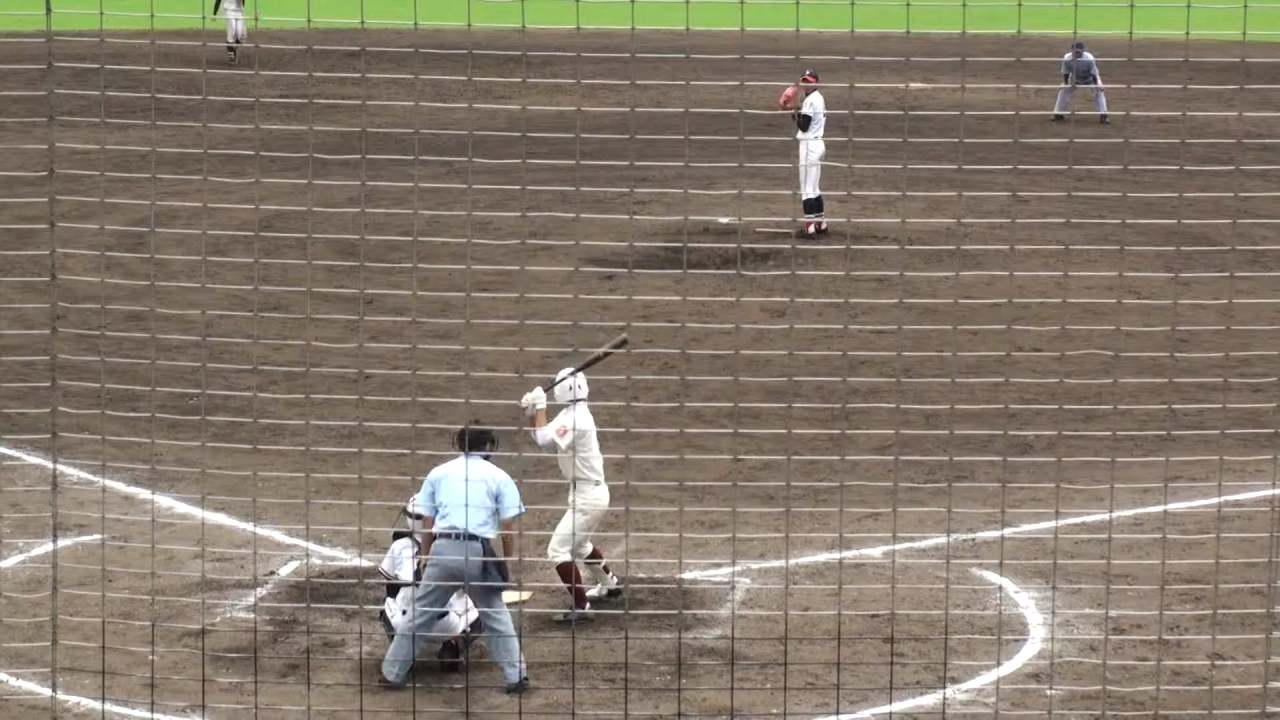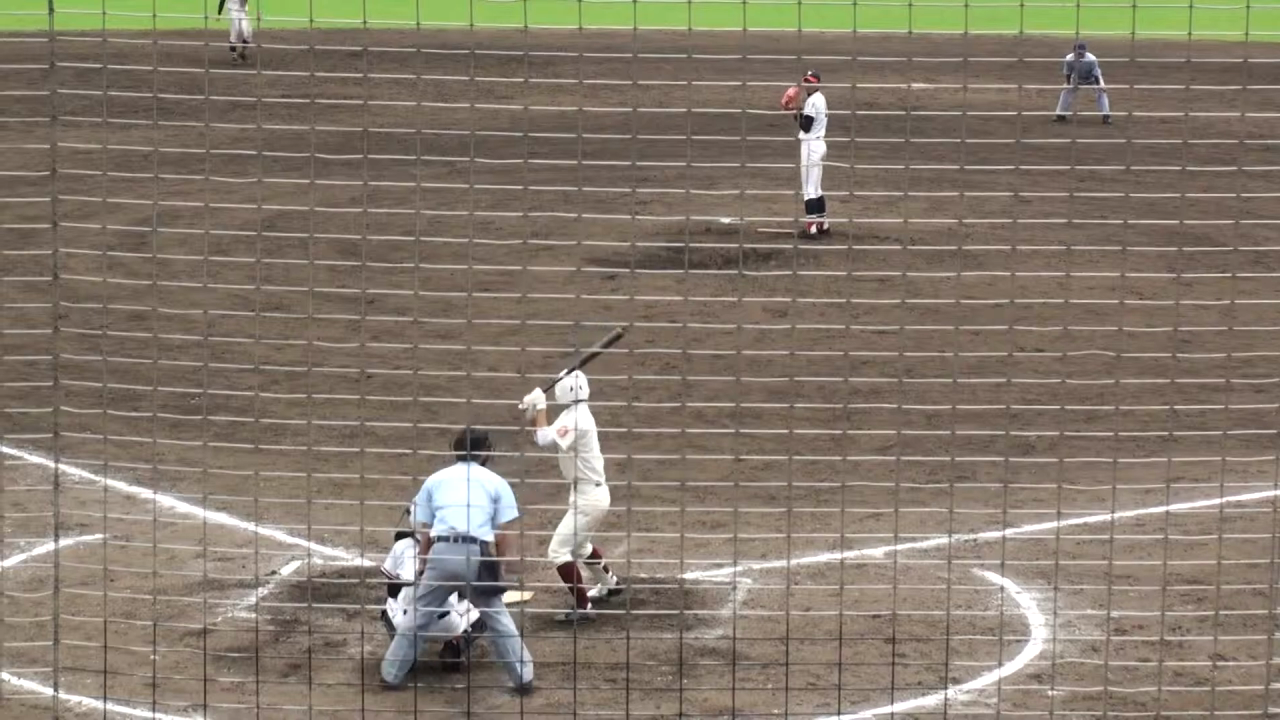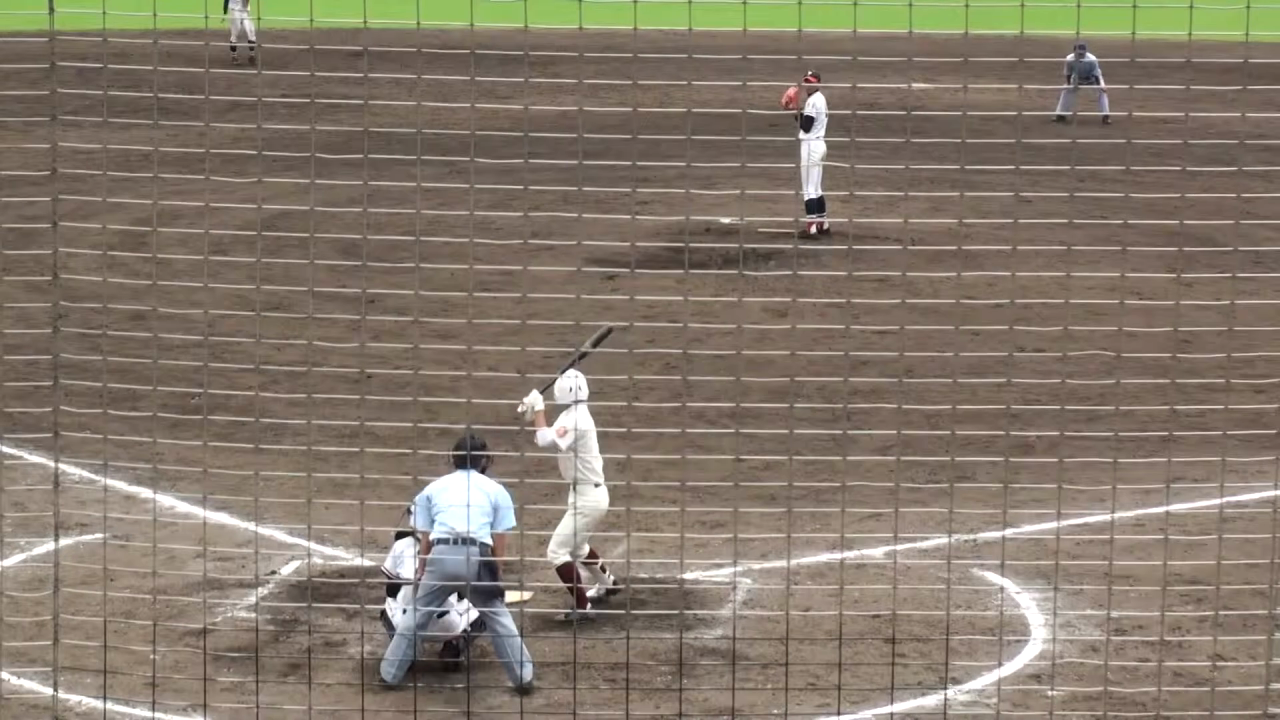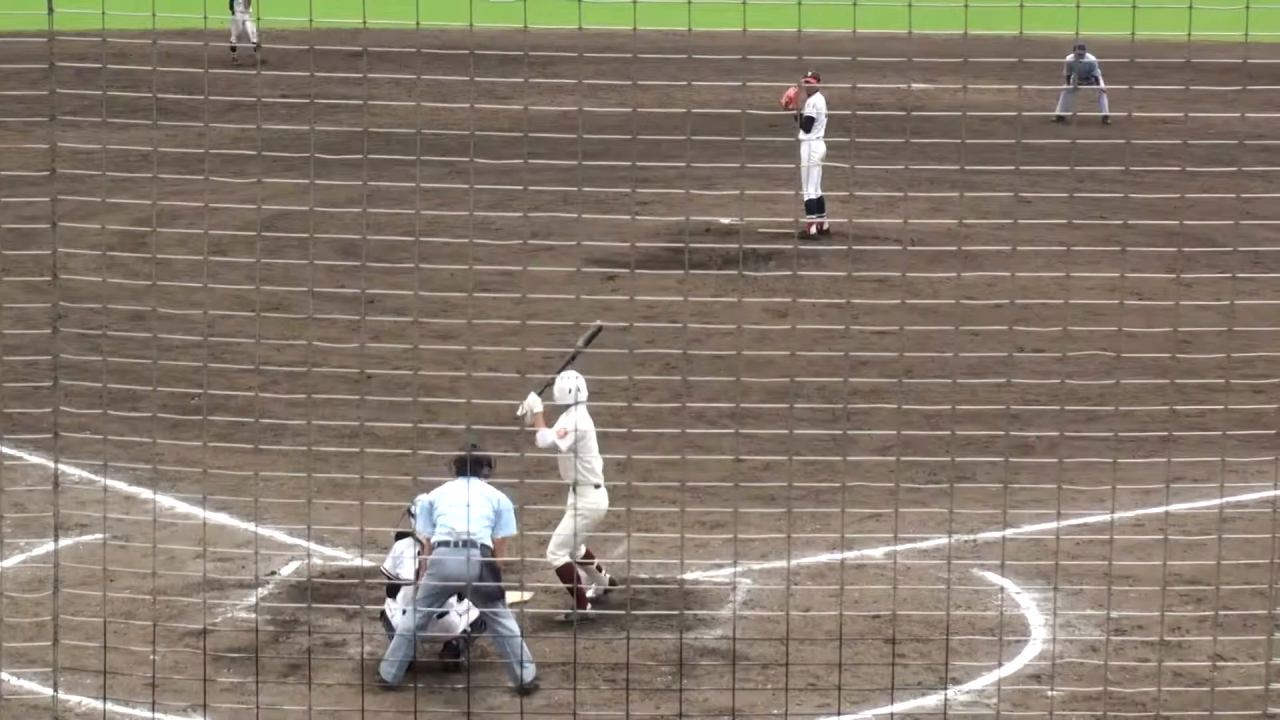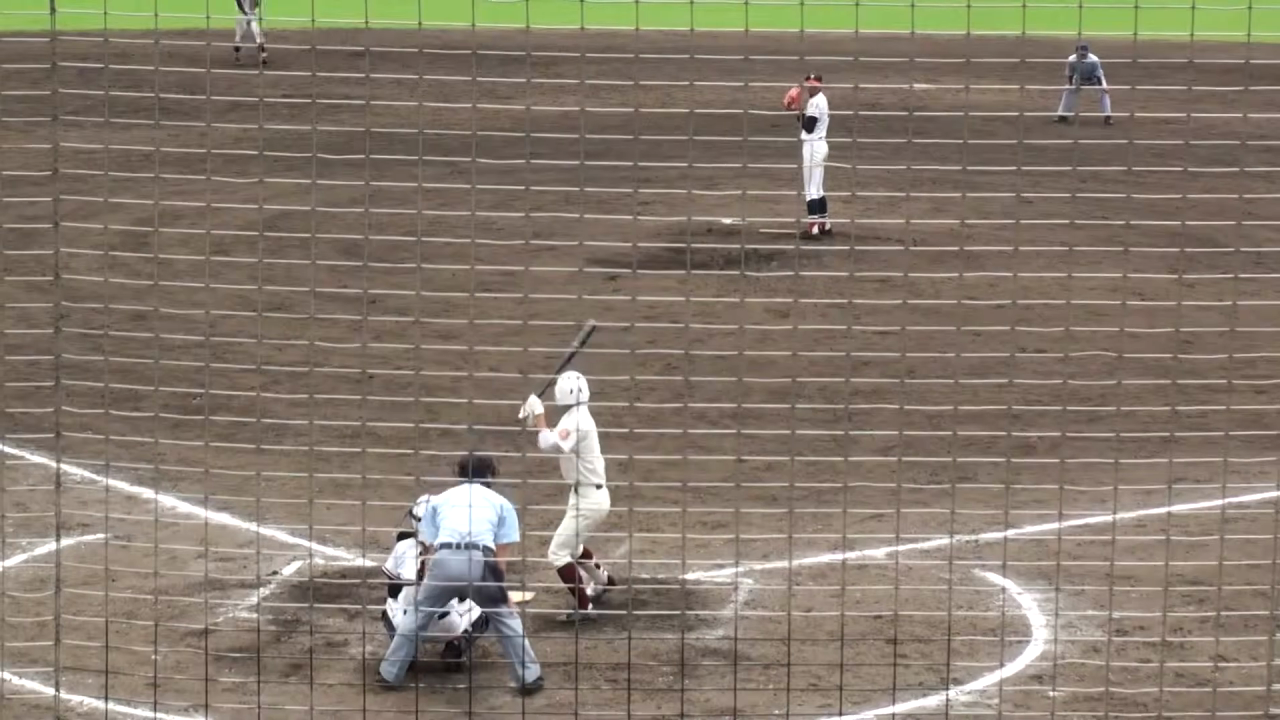
dt=0.1s
person 1, frame 1
left shoulder: (438, 473)
right shoulder: (499, 477)
left elbow: (428, 521)
right elbow: (507, 526)
left wrist: (426, 553)
right wrist: (508, 560)
left hip: (443, 549)
right hip: (478, 552)
left knee: (420, 614)
right knee: (496, 616)
left ankle: (392, 673)
right ankle: (515, 676)
person 1, frame 2
left shoulder: (434, 480)
right shoulder: (496, 482)
left elbow: (424, 529)
right elbow: (502, 531)
left wrist: (422, 561)
left hip: (441, 552)
right hip: (476, 554)
left knee: (419, 615)
right knee: (496, 616)
left ankle: (392, 674)
right ankle: (523, 677)
person 1, frame 3
left shoulder: (433, 487)
right shoulder: (495, 489)
left elbow: (425, 537)
right elbow: (499, 540)
left wrist: (421, 569)
right wrist: (495, 574)
left hip: (441, 556)
right hip: (476, 558)
left knee: (417, 615)
right knee: (498, 618)
left ankle: (390, 674)
right ankle: (524, 677)
person 1, frame 4
left shoulder: (435, 494)
right shoulder: (497, 496)
left elbow: (427, 542)
right elbow: (499, 546)
left wrist: (425, 576)
right wrist: (495, 579)
left hip: (442, 558)
right hip: (477, 560)
left knee: (417, 616)
right knee: (500, 618)
left ankle: (389, 675)
right ankle: (526, 677)
person 1, frame 5
left shoulder: (439, 499)
right shoulder: (500, 502)
right elbow: (502, 551)
left wrist: (428, 579)
right wrist: (499, 587)
left hip: (444, 560)
right hip: (479, 562)
left knee: (417, 617)
right knee: (506, 618)
left ankle: (390, 675)
right ankle: (529, 678)
person 2, frame 1
left shoulder: (575, 417)
right shoulder: (573, 413)
left elbow: (544, 439)
right elbow: (542, 435)
left wrist: (540, 406)
right wrist: (532, 410)
left hip: (587, 495)
right hip: (589, 491)
left knee: (558, 549)
right knee: (578, 544)
left ankle: (581, 608)
right ankle: (609, 584)
person 2, frame 2
left shoulder: (577, 418)
right shoulder: (574, 413)
left elbow: (544, 439)
right elbow: (546, 436)
left wrist: (540, 407)
right wrist: (532, 412)
left hip: (588, 496)
right hip: (590, 492)
left knee: (559, 550)
right knee: (579, 545)
left ankle: (583, 608)
right ankle: (609, 583)
person 2, frame 3
left shoulder: (575, 418)
right shoulder: (575, 415)
left elbow: (545, 440)
right elbow: (548, 438)
left wrist: (539, 408)
right wrist: (532, 415)
left hip: (587, 497)
right hip: (588, 494)
left knee: (557, 552)
right knee: (575, 546)
left ankle: (582, 608)
right ankle: (606, 583)
person 2, frame 4
left shoulder: (575, 419)
right shoulder: (574, 416)
left elbow: (545, 442)
right elbow: (548, 440)
left wrist: (537, 411)
right wrist: (531, 418)
left hip: (587, 498)
right hip: (588, 495)
left knee: (557, 553)
right knee: (572, 546)
left ankle: (582, 608)
right ankle: (603, 582)
person 2, frame 5
left shoulder: (577, 420)
right shoulder: (575, 417)
left elbow: (547, 443)
right elbow: (553, 443)
left wrist: (539, 413)
right wrist: (533, 420)
left hip: (588, 498)
right hip: (589, 495)
left knee: (558, 553)
right knee: (571, 545)
left ankle: (584, 608)
right ankle: (602, 580)
